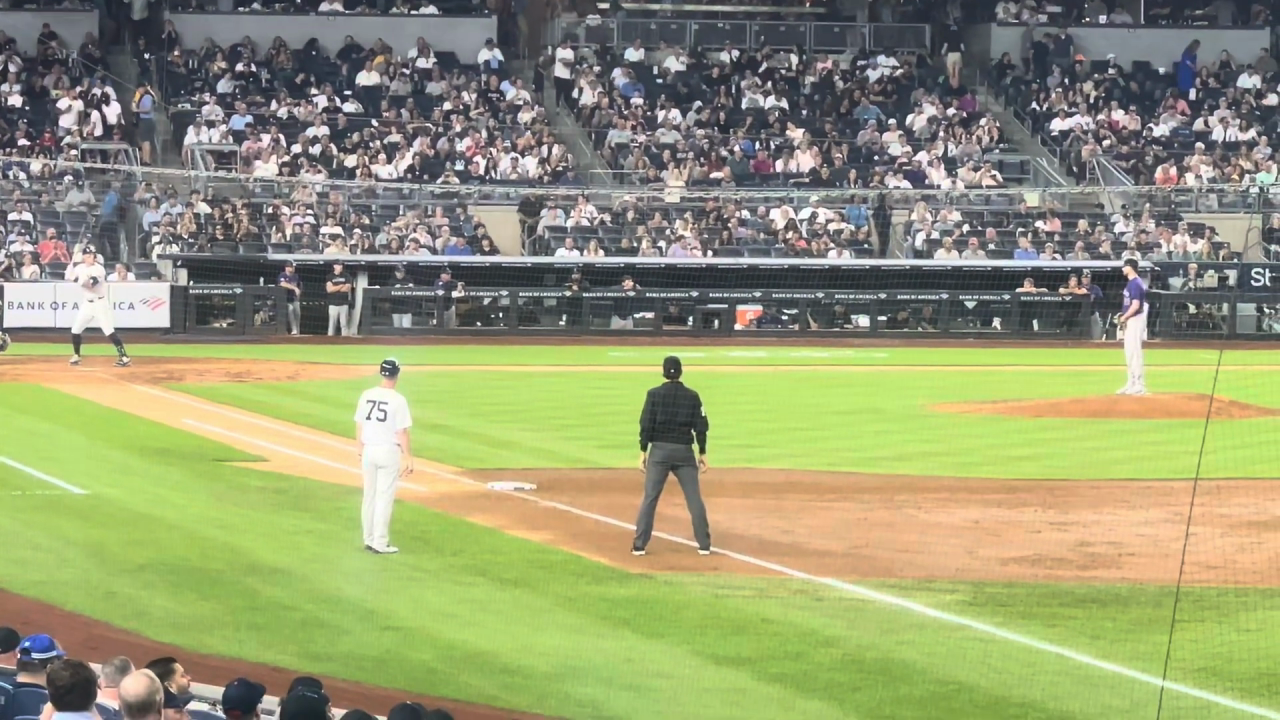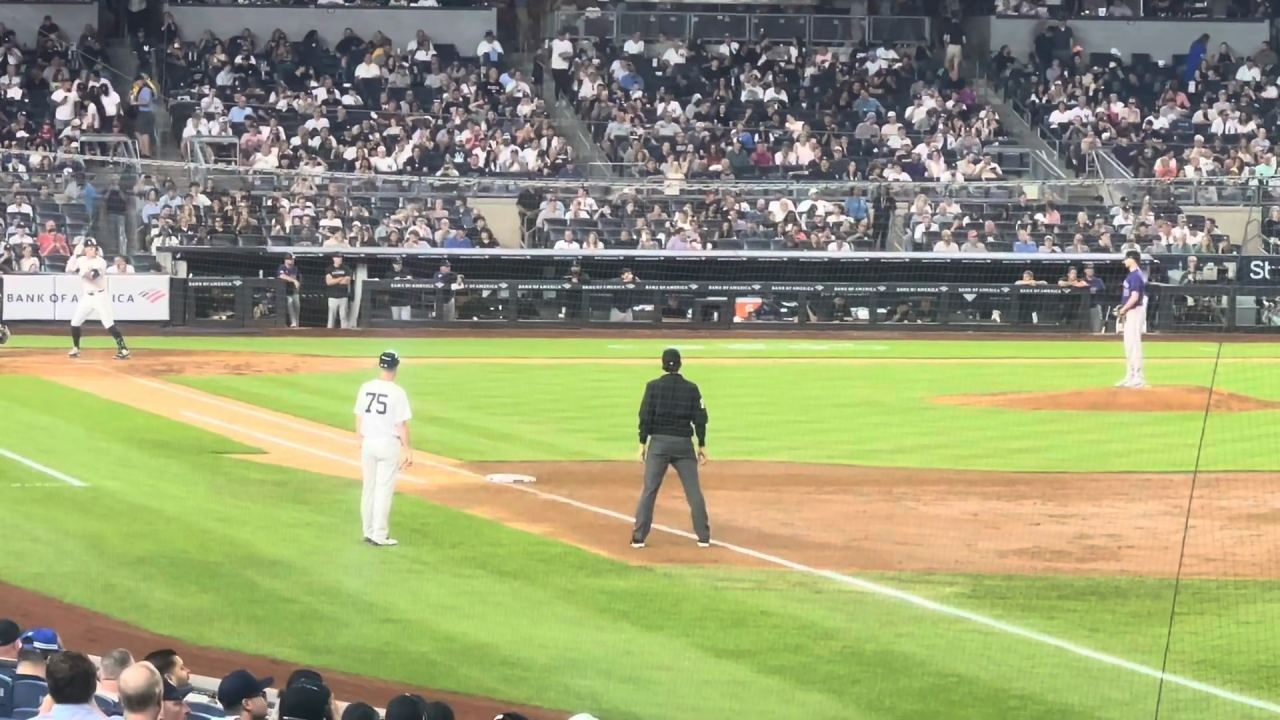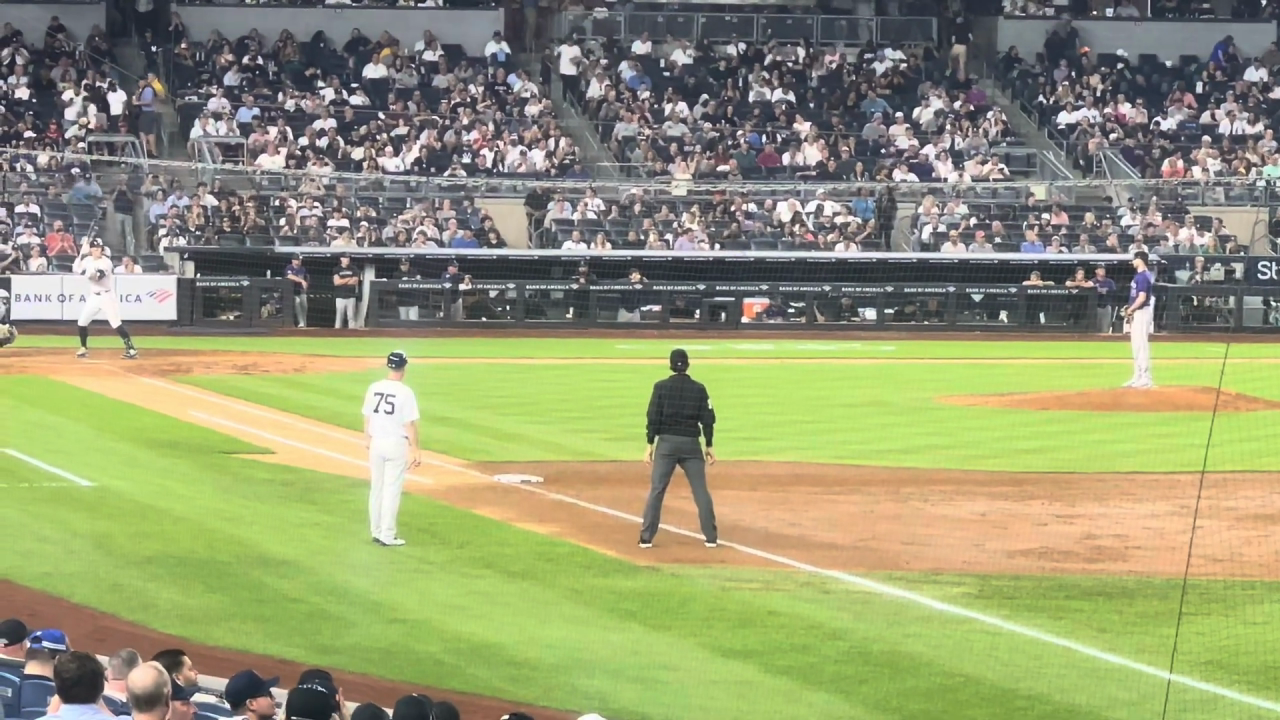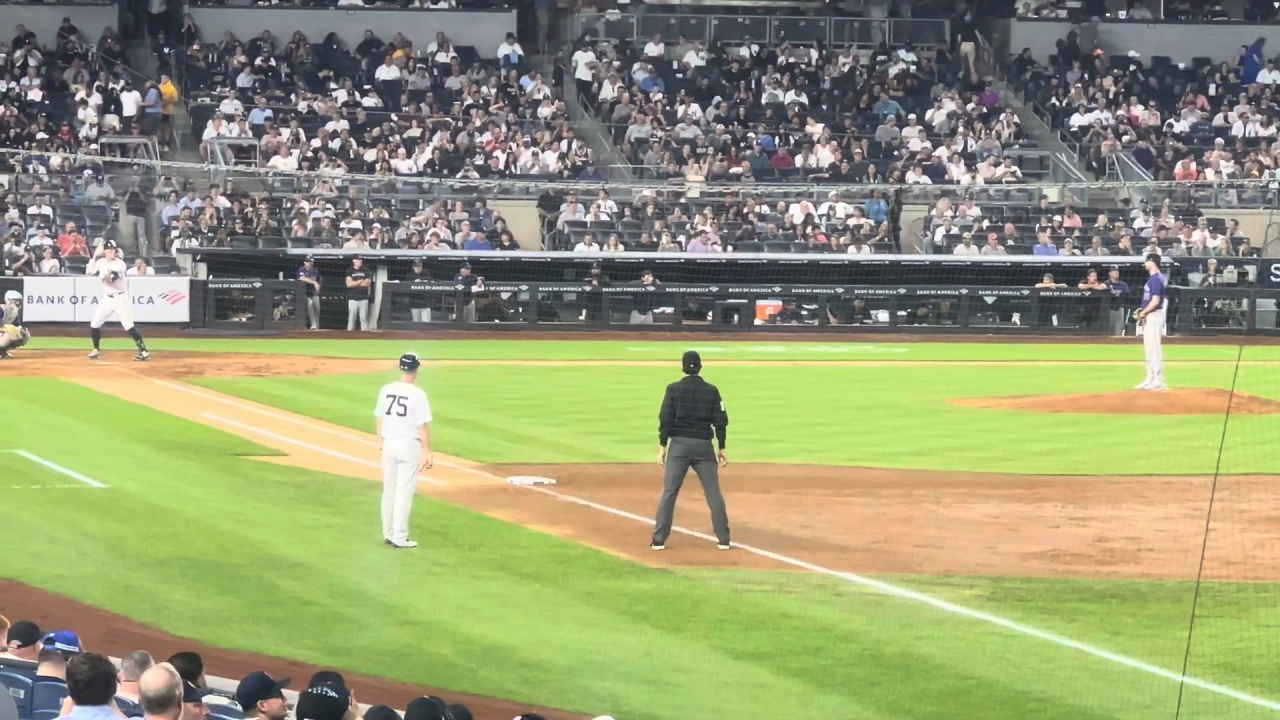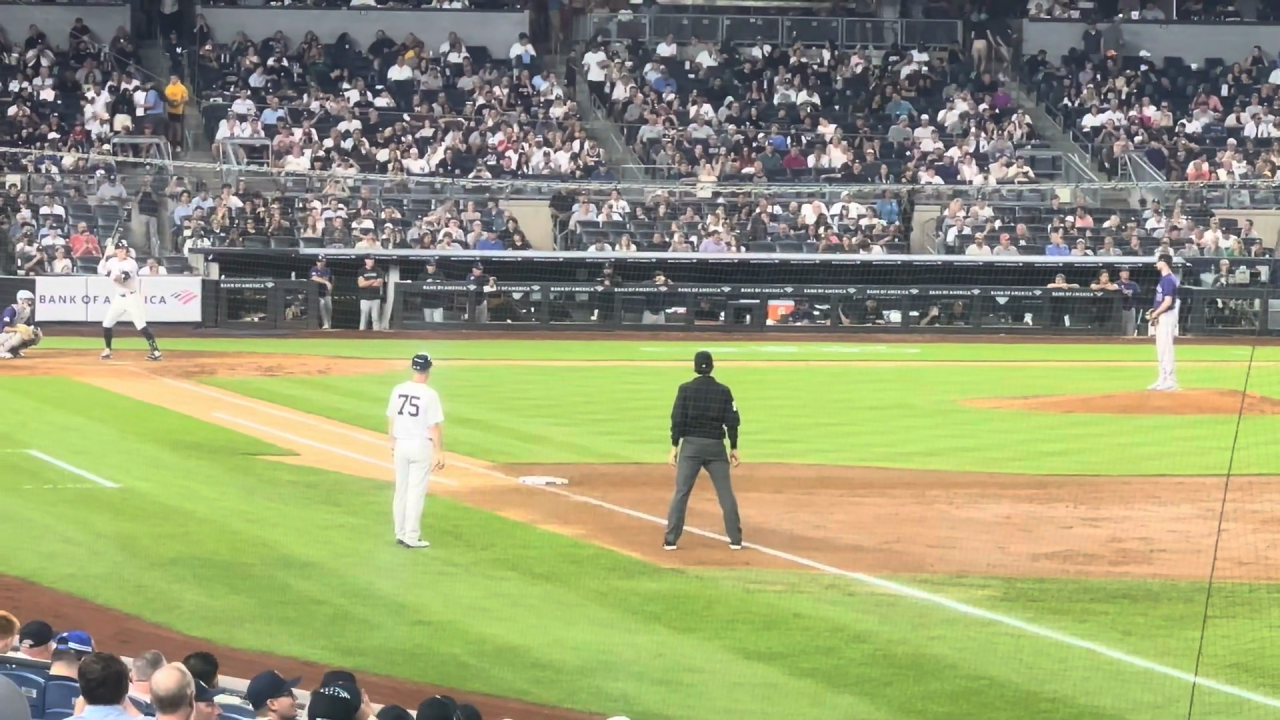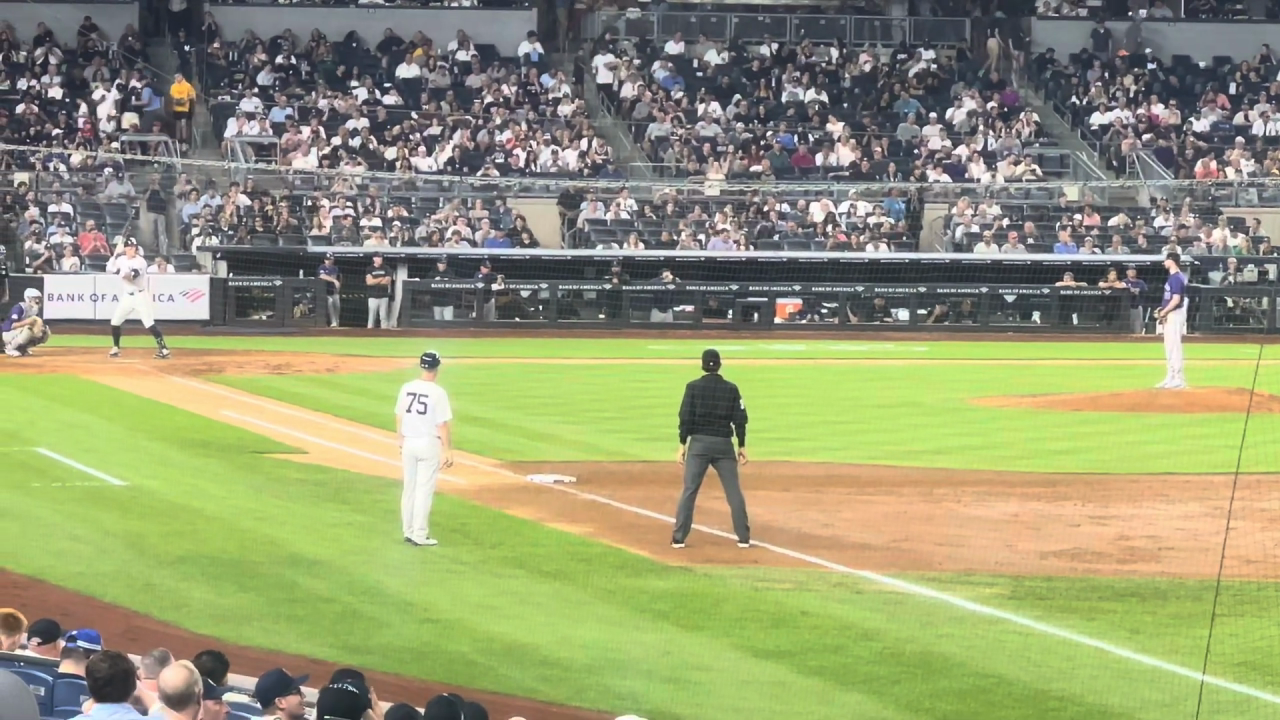
dt=0.4s
person 1, frame 1
left shoulder: (654, 394)
right shoulder: (692, 396)
left elbow: (646, 425)
right elbow: (701, 427)
left wrist: (643, 452)
right wrist: (702, 453)
left hip: (659, 450)
right hip: (684, 451)
left knee: (650, 498)
right knee: (694, 499)
left ankle: (639, 545)
right ankle: (704, 545)
person 1, frame 2
left shoulder: (653, 386)
right shoulder: (691, 388)
left elbow: (645, 418)
right elbow: (700, 419)
left wrist: (642, 444)
right wrist: (701, 445)
left hip: (658, 442)
right hip: (683, 443)
left knee: (649, 490)
right knee: (694, 491)
left ankle: (638, 538)
right ankle: (703, 537)
person 1, frame 3
left shoulder: (661, 387)
right shoulder: (699, 389)
left elbow: (653, 418)
right elbow: (708, 420)
left wrist: (650, 445)
right wrist: (709, 446)
left hip: (666, 443)
right hip: (691, 444)
left knee: (656, 490)
right knee: (701, 491)
left ankle: (646, 538)
right ankle: (711, 538)
person 1, frame 4
left shoulder: (674, 389)
right shoulder: (711, 391)
left elbow: (665, 420)
right elbow: (720, 422)
left wrist: (663, 447)
right wrist: (722, 448)
left hip: (679, 445)
right hip: (704, 446)
left knee: (669, 492)
right knee: (714, 494)
left ankle: (659, 540)
right ankle: (723, 540)
person 1, frame 5
left shoulder: (686, 389)
right shoulder: (723, 391)
left elbow: (677, 420)
right elbow: (732, 422)
left wrist: (674, 447)
right wrist: (733, 448)
left hip: (691, 445)
right hip: (715, 446)
left knee: (681, 493)
right knee: (726, 494)
left ankle: (671, 540)
right ankle: (735, 540)
person 1, frame 6
left shoulder: (693, 387)
right shoulder: (731, 389)
left elbow: (685, 418)
right elbow: (740, 420)
left wrist: (682, 445)
right wrist: (741, 446)
left hip: (698, 443)
right hip: (723, 444)
left knee: (689, 491)
right knee: (734, 492)
left ankle: (679, 538)
right ankle: (743, 538)
person 2, frame 1
left shoulder: (366, 395)
right shoulder: (398, 400)
left elbow: (359, 426)
right elbow: (402, 432)
left wrist: (361, 450)
right wrist: (408, 458)
left hip: (369, 450)
right hip: (389, 452)
left knee: (369, 496)
right knee: (384, 498)
left ankle: (369, 540)
right ankle: (380, 543)
person 2, frame 2
left shoulder: (365, 388)
right shoulder: (397, 392)
left elbow: (358, 418)
right elbow: (402, 425)
right wrist: (407, 450)
left hip: (368, 443)
right hip: (388, 444)
left knee: (368, 488)
right knee: (384, 490)
left ankle: (368, 532)
right ankle: (379, 536)
person 2, frame 3
left shoulder: (373, 388)
right shoulder: (405, 392)
left elbow: (366, 418)
right elbow: (410, 424)
left wrist: (369, 441)
right wrist: (415, 450)
left hip: (376, 443)
right hip: (397, 445)
left knee: (376, 489)
right knee: (392, 490)
left ankle: (376, 532)
right ankle: (387, 536)
person 2, frame 4
left shoulder: (386, 390)
right shoulder: (418, 394)
left elbow: (379, 420)
right elbow: (422, 426)
left wrist: (381, 443)
right wrist: (427, 452)
left hip: (389, 445)
right hip: (409, 446)
left knee: (389, 491)
right knee: (404, 492)
left ankle: (388, 534)
right ankle: (400, 538)
person 2, frame 5
left shoulder: (398, 390)
right shoulder: (430, 394)
left elbow: (391, 420)
right elbow: (434, 427)
left wrist: (393, 443)
right wrist: (439, 452)
left hip: (401, 445)
right hip: (421, 446)
left knee: (401, 490)
right knee: (416, 492)
left ankle: (400, 534)
right ankle: (412, 537)
person 2, frame 6
left shoulder: (406, 388)
right shoulder: (438, 392)
left elbow: (399, 418)
right elbow: (442, 425)
left wrist: (401, 441)
right wrist: (447, 451)
left hip: (409, 443)
right hip: (429, 444)
left knee: (409, 489)
right knee: (424, 490)
left ankle: (408, 532)
right ankle: (419, 536)
